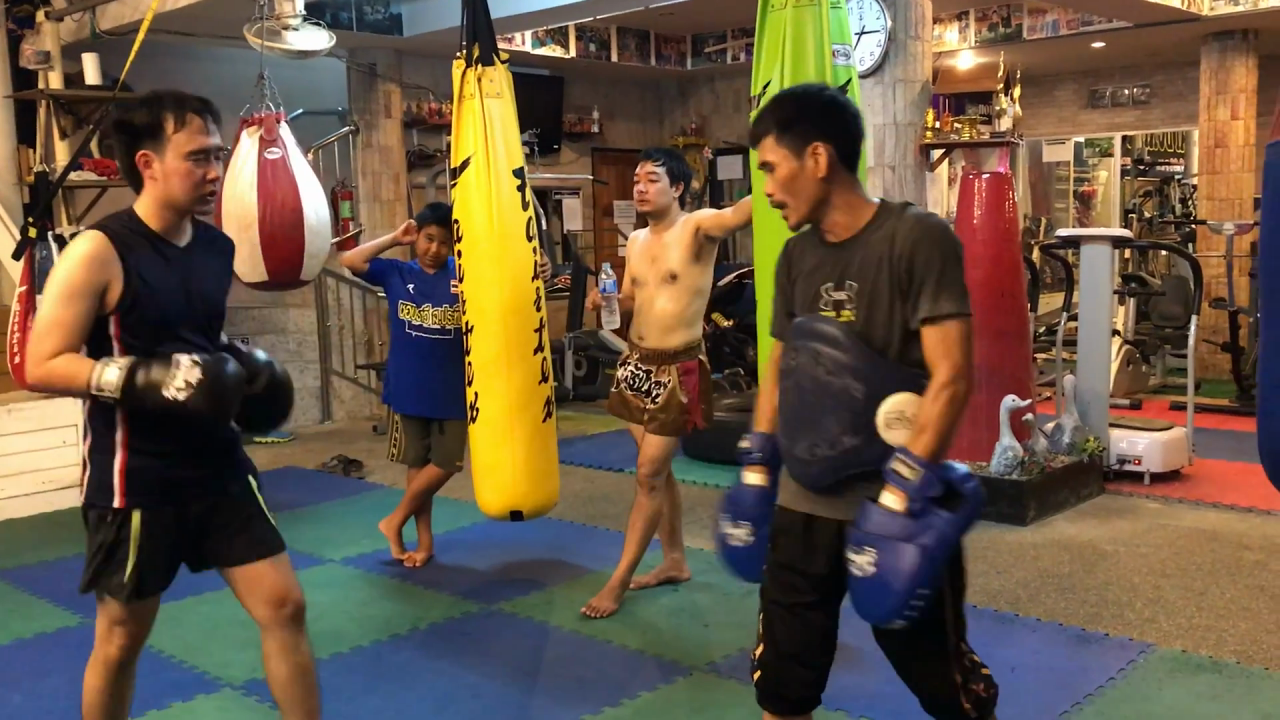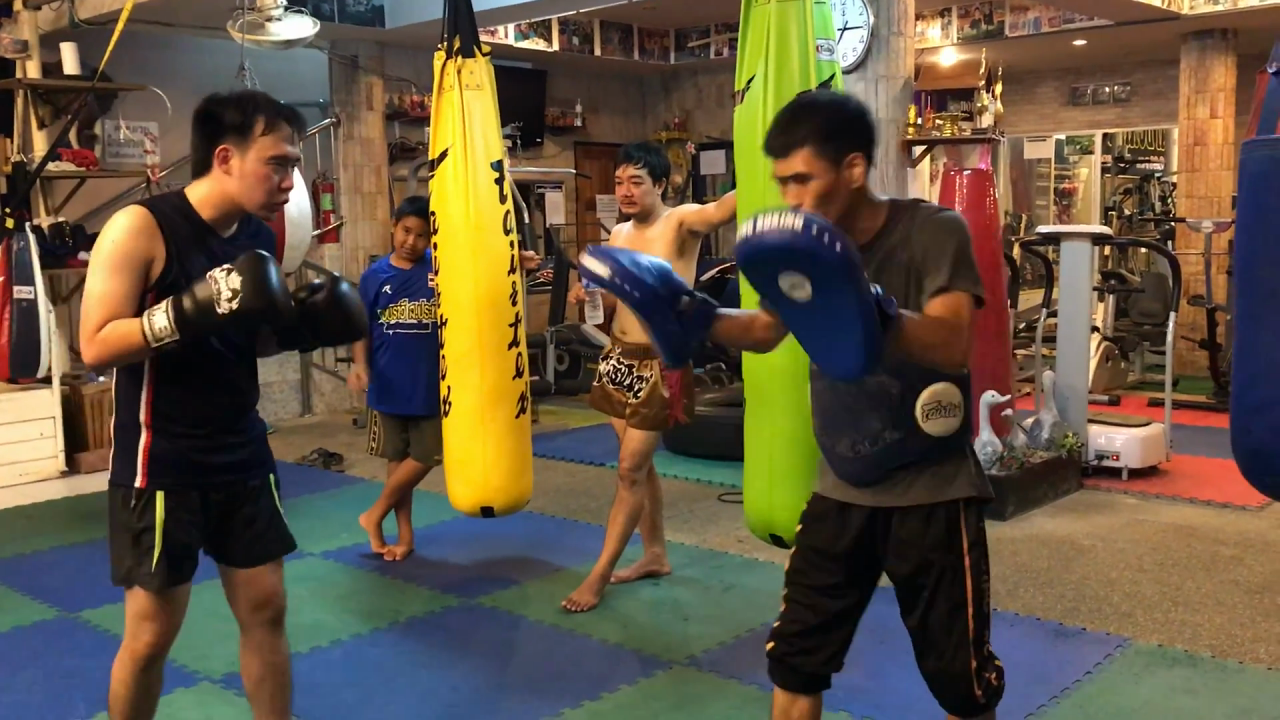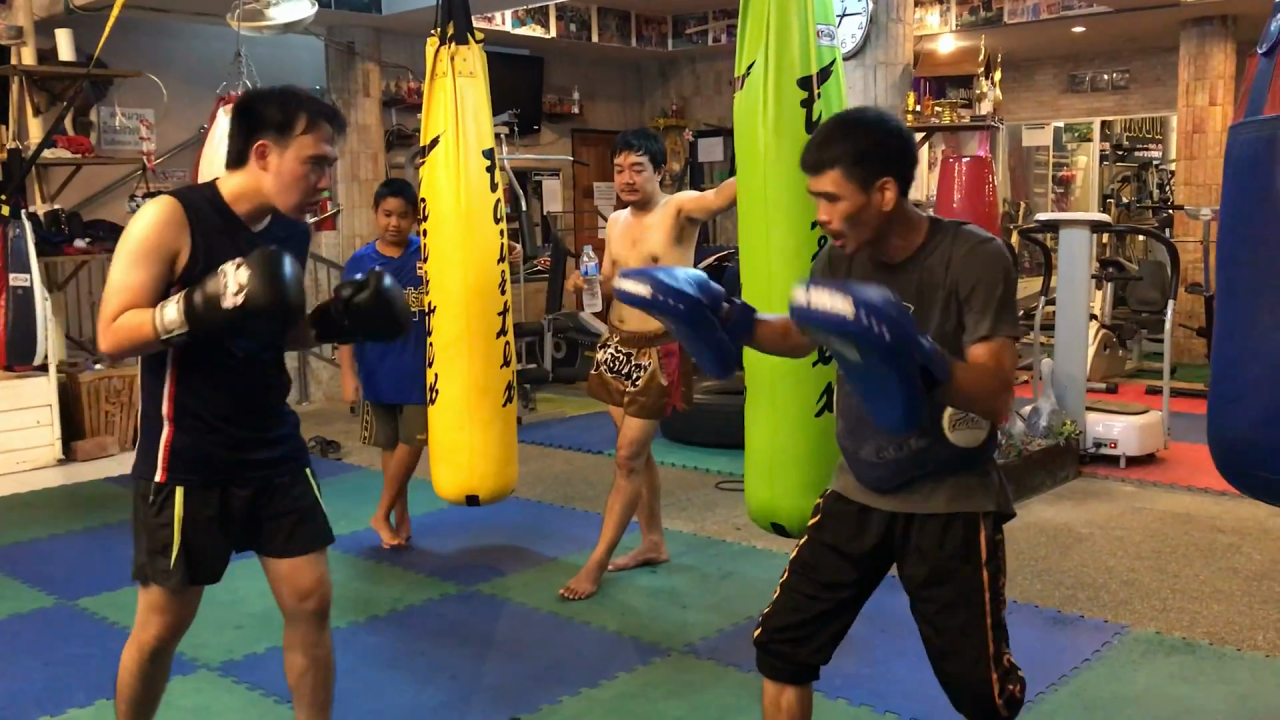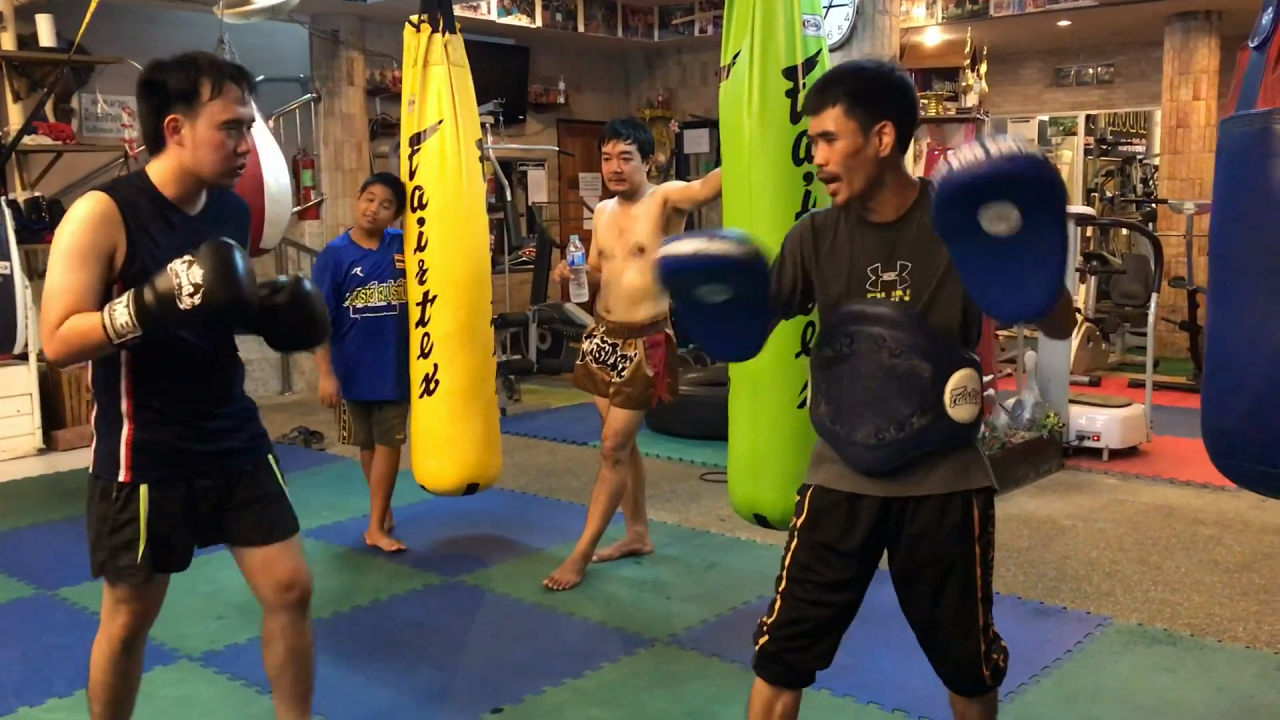
dt=0.7s
person 1, frame 1
left shoulder: (218, 249)
right shoulder: (98, 252)
right elbow: (43, 365)
left wrist: (241, 367)
right wrist: (149, 378)
left hip: (216, 466)
right hip: (134, 480)
left knee: (285, 608)
right knee: (120, 640)
person 1, frame 2
left shoulder: (256, 238)
right shoulder: (139, 227)
right elbow: (97, 346)
left wrist: (297, 323)
right wrist: (191, 308)
left hip: (241, 456)
right hip: (161, 464)
left knee: (263, 609)
right knee: (153, 629)
person 1, frame 3
left shoulder: (292, 233)
right shoulder: (169, 219)
right elbow: (113, 335)
left wrist: (334, 322)
right wrist: (205, 302)
left hip: (274, 452)
right hip: (187, 457)
left knee: (310, 602)
right knee: (162, 624)
person 1, frame 4
left shoulder: (232, 210)
right shoulder: (103, 214)
right elbow: (58, 338)
left wrist: (270, 309)
right wrist: (156, 301)
left hip: (234, 439)
right hip: (147, 454)
left knee: (289, 591)
right knee: (129, 616)
person 2, frame 1
left shoulder: (919, 237)
right shoulder: (796, 257)
left elbow: (951, 377)
left wrist: (903, 493)
right wrist: (756, 471)
right hip: (804, 504)
person 2, frame 2
left shoulder: (935, 231)
left elbow: (950, 345)
right elbow: (763, 329)
left hip: (933, 491)
right hip: (843, 491)
right knee: (795, 655)
person 2, frame 3
left shoulder: (977, 259)
right shoulder: (837, 261)
left elbow: (993, 396)
right elbow: (798, 337)
left wrist: (925, 363)
right wrist: (733, 317)
left hip: (955, 502)
right hip: (860, 492)
right knee: (781, 645)
person 2, frame 4
right shoulder: (817, 233)
left elbow: (1061, 321)
left hip: (945, 480)
right hip: (842, 477)
left knee: (968, 661)
right knee: (782, 651)
person 3, frame 1
left shoulder: (699, 226)
right shoulder: (635, 240)
left elbow: (739, 213)
right wrist: (605, 300)
left hip: (678, 369)
right hip: (636, 364)
left knee: (650, 474)
right knee: (658, 468)
left ankle: (619, 579)
right ankle: (674, 560)
person 3, frame 2
left shoulder: (682, 221)
right shoulder: (618, 234)
left elbow: (723, 209)
right wrist: (591, 294)
left hip: (660, 363)
right hip: (620, 358)
left knee: (630, 469)
right knee: (639, 462)
left ankle: (600, 574)
right ankle: (655, 555)
person 3, frame 3
left shoulder: (680, 208)
right shoulder: (615, 221)
left elbow: (722, 196)
right wrist: (585, 283)
left hip: (658, 352)
right hip: (616, 346)
left knee: (628, 457)
right knee: (636, 451)
left ankle: (597, 562)
right ankle: (653, 542)
person 3, frame 4
left shoulder: (667, 199)
right shoulder: (602, 211)
left elbow: (709, 186)
right wrist: (572, 272)
left hip: (644, 343)
right hip: (602, 337)
left knee: (613, 448)
right knee: (621, 441)
left ankle: (581, 553)
right ankle: (637, 533)
person 4, frame 1
right shoulder: (396, 273)
right elbow: (350, 261)
left wrist: (536, 269)
right wrist: (394, 238)
left hip: (452, 390)
right hip: (408, 389)
left knee: (444, 464)
right knee: (417, 464)
left ankle: (395, 520)
right ankle: (424, 539)
person 4, frame 2
right shoulder: (375, 275)
left wrist: (519, 259)
right wrist: (360, 366)
left hip: (430, 385)
right hip: (389, 386)
left knee: (422, 457)
right knee: (398, 458)
left ankle: (375, 514)
right ankle: (404, 533)
person 4, frame 3
right shoulder: (360, 262)
left wrist: (505, 249)
right wrist: (349, 373)
left hip: (419, 371)
right hip: (377, 372)
left knee: (412, 442)
right knee: (390, 445)
left ankle: (383, 511)
right ankle: (401, 520)
person 4, frame 4
left shoulder: (404, 246)
right shoulder: (336, 253)
right wrist: (325, 372)
left hip: (395, 367)
right hip: (354, 369)
left knee: (388, 443)
right knee: (366, 444)
left ankle: (377, 526)
right ankle: (384, 511)
